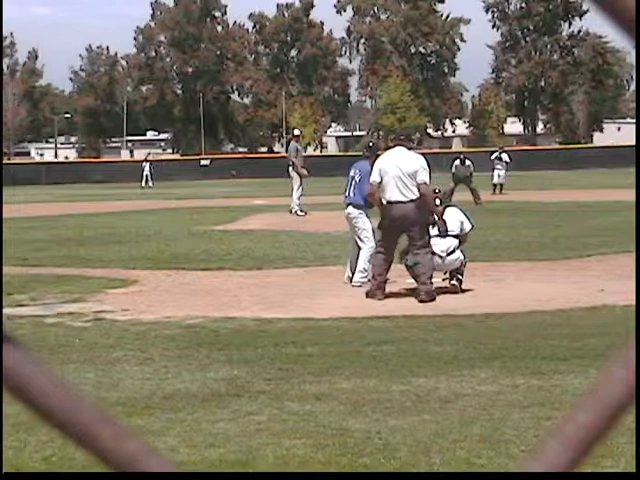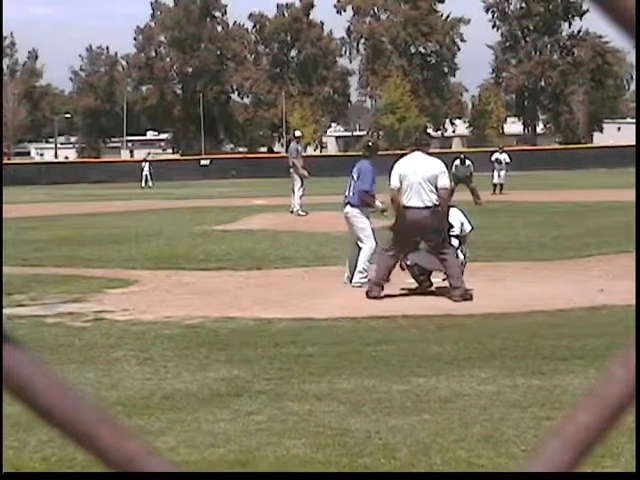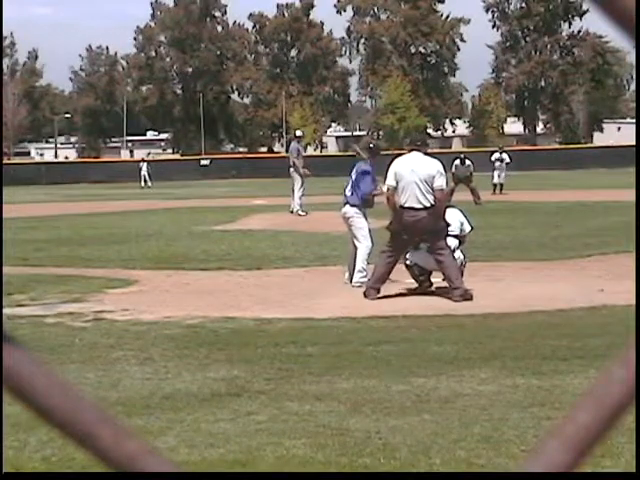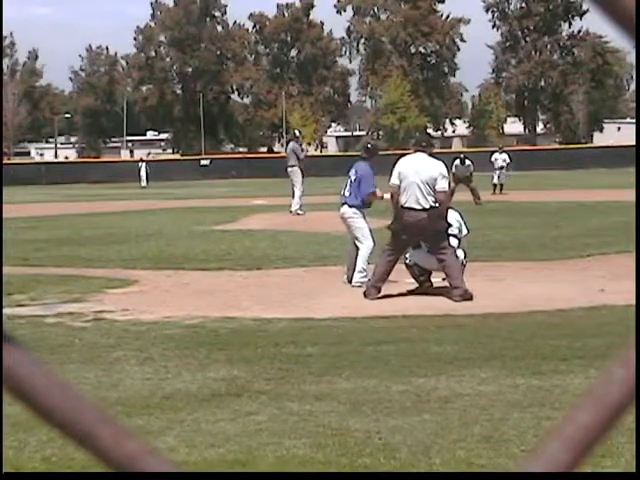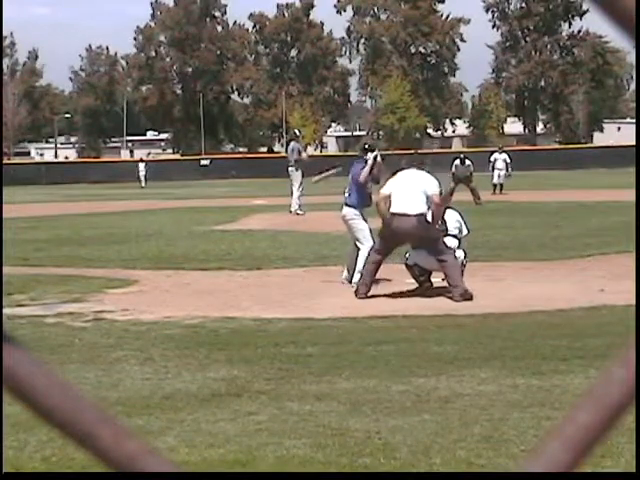
dt=0.7s
person 1, frame 1
left shoulder: (382, 159)
right shoulder: (417, 159)
left elbow: (373, 191)
right elbow: (425, 191)
left wrist: (383, 210)
right wrist: (433, 211)
left hip: (391, 210)
right hip: (414, 208)
left knee: (384, 249)
right knee: (421, 249)
left ankle: (376, 288)
right ankle: (424, 288)
person 1, frame 2
left shoulder: (400, 163)
right shoulder: (437, 164)
left elbow: (394, 195)
right elbow: (444, 196)
left wrist: (400, 215)
right wrist: (443, 217)
left hip: (408, 214)
right hip: (430, 214)
left knee: (392, 251)
right knee: (446, 251)
left ankle: (375, 287)
right ankle: (458, 290)
person 1, frame 3
left shoulder: (397, 163)
right shoulder: (434, 164)
left elbow: (390, 194)
right elbow: (440, 197)
left wrist: (396, 214)
right wrist: (439, 218)
left hip: (405, 215)
right hip: (428, 215)
left knee: (390, 252)
right knee: (443, 252)
left ankle: (372, 289)
right ankle: (458, 290)
person 1, frame 4
left shoulder: (402, 162)
right shoulder: (438, 166)
left elbow: (394, 193)
right elbow: (442, 199)
left wrist: (398, 215)
right wrist: (441, 219)
left hip: (406, 215)
right hip: (429, 216)
left knee: (390, 252)
right knee: (445, 252)
left ankle: (372, 289)
right ankle: (459, 290)
person 1, frame 5
left shoulder: (396, 177)
right shoulder: (428, 178)
left elbow: (380, 201)
right elbow: (436, 201)
left wrist: (387, 222)
right wrist: (434, 224)
left hip: (395, 223)
right hip: (419, 223)
left knee: (377, 253)
right knee: (445, 253)
left ankle: (362, 289)
right ankle: (459, 291)
person 2, frame 1
left shoulder: (356, 166)
right shoulder: (368, 169)
right elbow: (368, 194)
left hip: (350, 208)
right hip: (359, 210)
left knee: (356, 244)
right knee: (369, 244)
left ankle: (350, 275)
right ankle: (359, 278)
person 2, frame 2
left shoulder: (359, 165)
right shoulder: (368, 167)
right elbow: (363, 193)
left wrist: (375, 202)
right wrist: (377, 204)
left hip: (350, 208)
right hip: (357, 210)
left knee: (356, 244)
right knee: (369, 243)
left ankle: (350, 276)
right ankle: (359, 279)
person 2, frame 3
left shoulder: (360, 165)
right shoulder: (366, 169)
left elbow: (369, 187)
right elbow: (366, 193)
left wrist: (380, 189)
right wrist: (382, 191)
left hip: (349, 208)
right hip: (356, 210)
left knee: (357, 243)
right knee: (365, 244)
left ankle: (350, 276)
right ankle: (359, 279)
person 2, frame 4
left shoulder: (356, 166)
right shoulder: (366, 169)
right elbow: (368, 195)
left wrist: (377, 194)
right wrist: (383, 196)
left hip: (347, 208)
right hip: (354, 211)
left knee: (357, 243)
right knee: (367, 243)
left ankle: (350, 275)
right ankle: (359, 279)
person 2, frame 5
left shoulder: (362, 165)
right shoulder: (358, 166)
left elbow: (374, 178)
right elbow: (361, 179)
left wrist: (377, 162)
right wrist: (370, 162)
left hip: (353, 210)
right hip: (353, 212)
left knee: (360, 243)
right knee: (366, 244)
left ankle: (348, 276)
right ankle: (357, 280)
